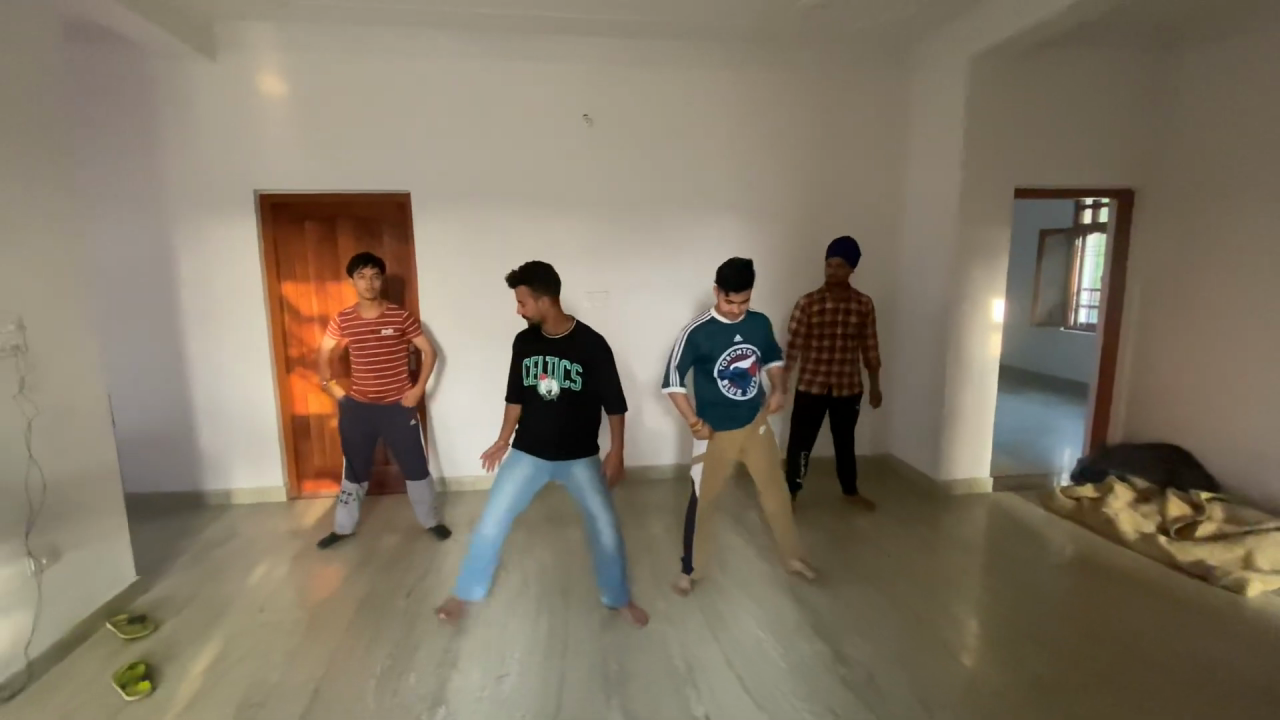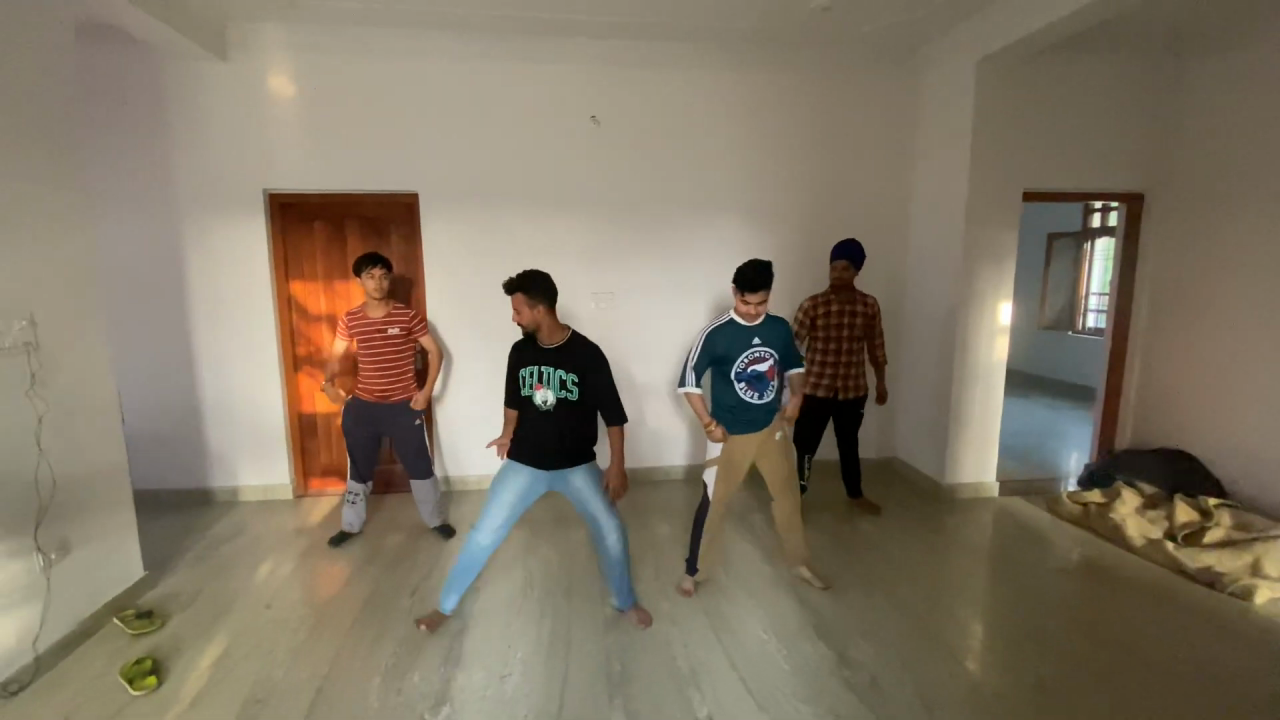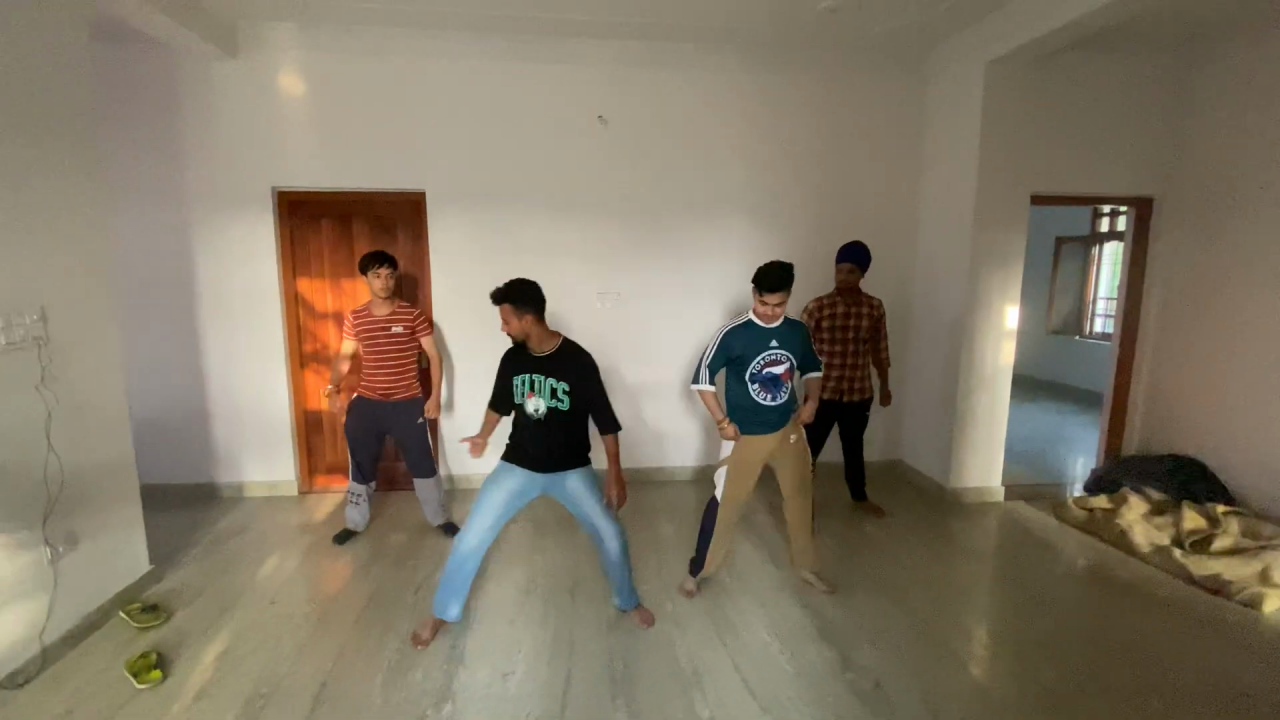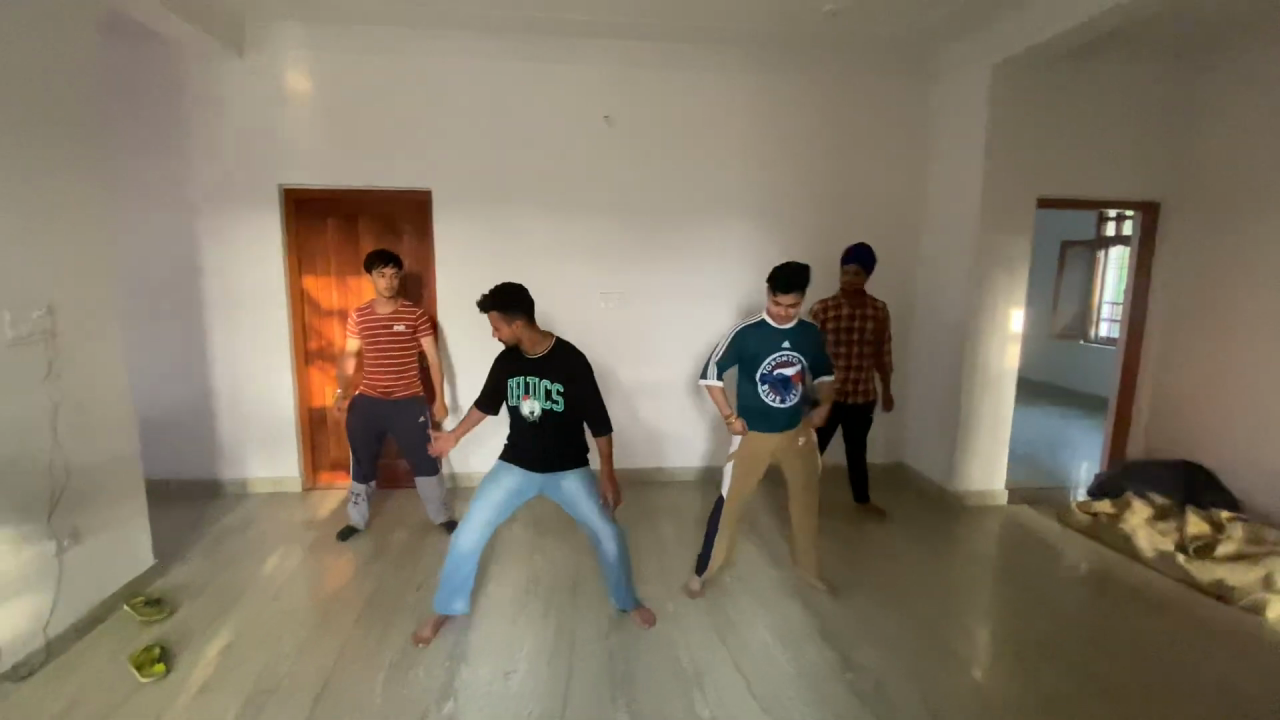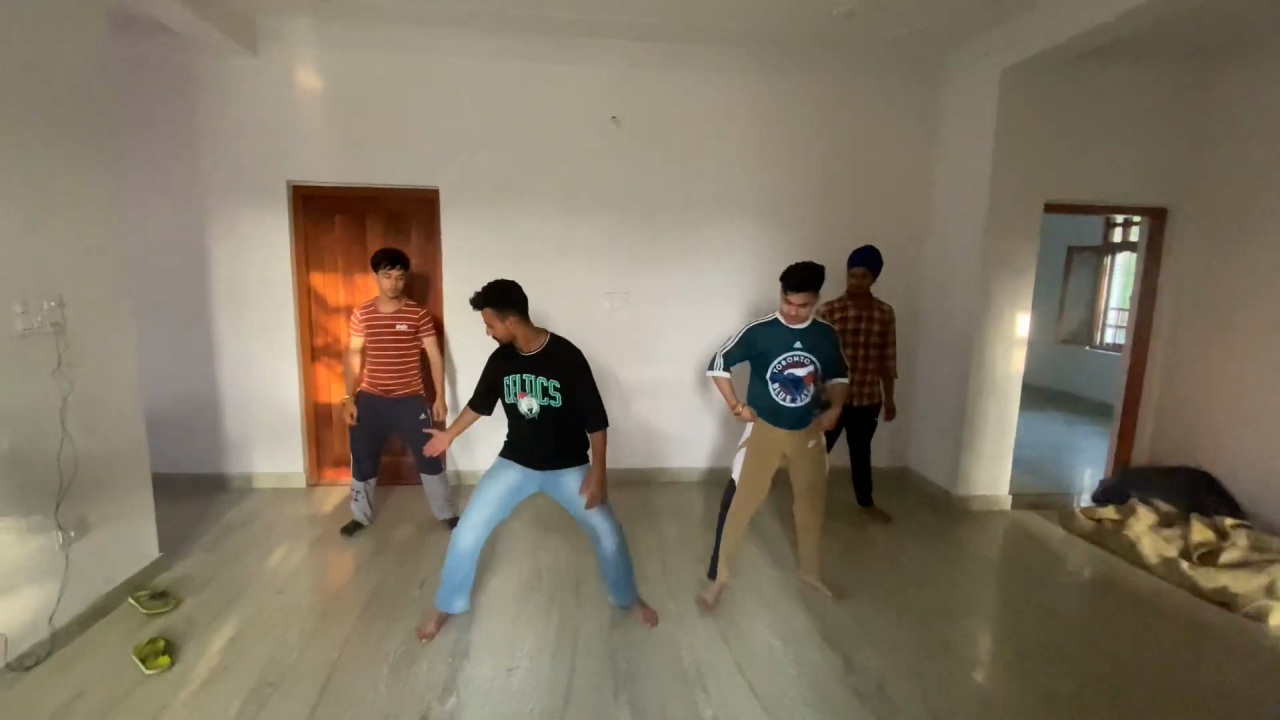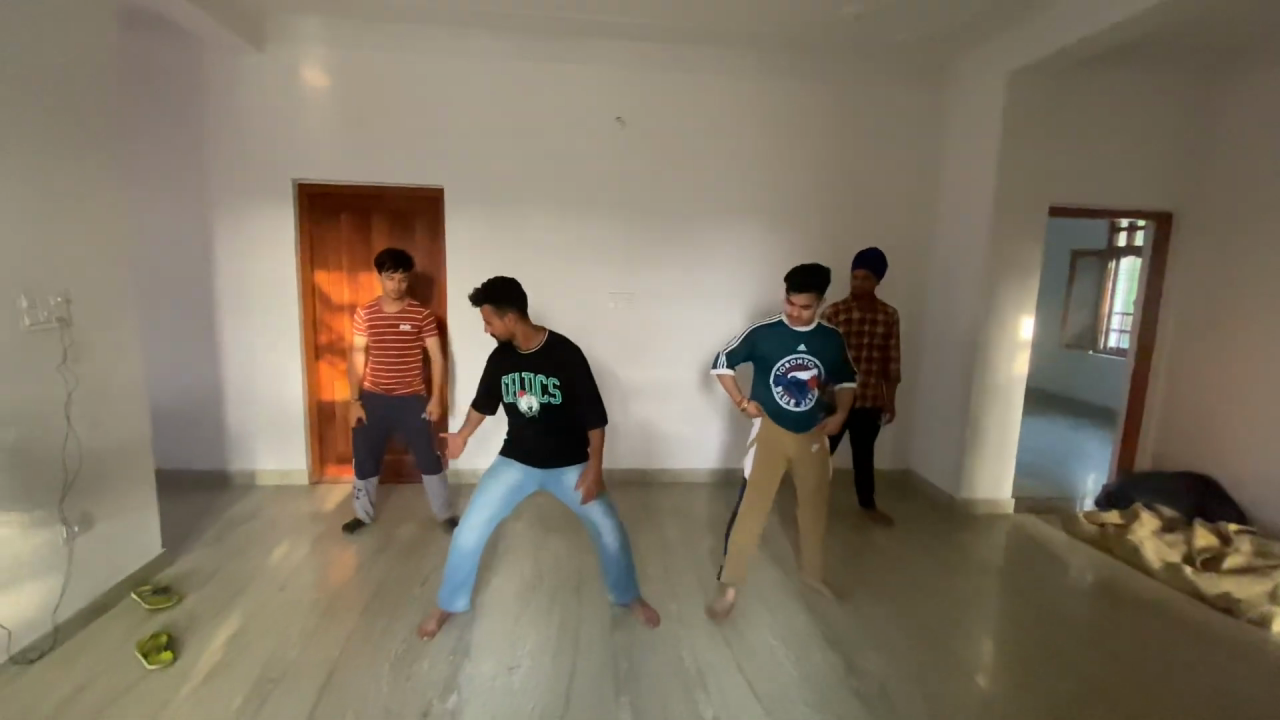
dt=0.1s
person 1, frame 1
left shoulder: (592, 345)
right shoulder: (524, 342)
left elbow: (615, 404)
left wrist: (616, 453)
right wrist: (504, 437)
left hip: (580, 456)
right hip: (528, 452)
left knee: (605, 528)
right knee: (491, 523)
left ankle: (619, 598)
right ankle: (465, 595)
person 1, frame 2
left shoulder: (587, 354)
right shoulder: (521, 351)
left elbow: (613, 414)
left wrist: (617, 465)
right wrist: (507, 433)
left hip: (577, 465)
right hip: (524, 462)
left knee: (611, 531)
right knee: (485, 533)
left ankle: (625, 601)
right ankle: (445, 606)
person 1, frame 3
left shoulder: (577, 361)
right shoulder: (512, 359)
left elbow: (606, 421)
left wrist: (615, 474)
right wrist: (485, 433)
left hip: (570, 469)
right hip: (518, 466)
left knee: (610, 534)
right knee: (472, 536)
left ankle: (628, 602)
right ankle: (443, 613)
person 1, frame 4
left shoulder: (572, 361)
right shoulder: (505, 362)
left elbow: (599, 422)
right elbow: (487, 402)
left wrist: (608, 476)
right wrist: (455, 435)
left hip: (568, 469)
right hip: (516, 465)
left knee: (608, 535)
right knee: (468, 535)
left ankle: (628, 602)
right ankle: (444, 610)
person 1, frame 5
left shoulder: (567, 357)
right shoulder: (500, 360)
left elbow: (595, 419)
right elbow: (480, 402)
left wrist: (598, 473)
right wrist: (450, 433)
left hip: (568, 466)
right hip: (515, 462)
left knee: (607, 533)
right knee: (468, 532)
left ankle: (628, 598)
right ankle: (446, 606)
person 1, frame 6
left shoulder: (566, 354)
right shoulder: (500, 358)
left elbow: (594, 416)
right elbow: (484, 402)
left wrist: (594, 468)
right wrist: (462, 435)
left hip: (568, 464)
right hip: (516, 461)
left knee: (608, 530)
right knee: (469, 531)
left ankle: (629, 597)
right ankle: (448, 605)
person 2, frame 1
left shoulder: (760, 324)
right shoulder: (697, 332)
left elbow: (774, 358)
right elbow: (672, 381)
left wrist: (778, 390)
right wrist: (694, 422)
left hip: (756, 422)
right hip: (716, 430)
left knee: (775, 489)
right knee: (702, 498)
left ankle: (793, 557)
right ankle: (689, 568)
person 2, frame 2
left shoulder: (780, 328)
right shoulder: (715, 333)
left elbow: (794, 365)
right elbow: (688, 380)
left wrist: (796, 397)
right wrist: (708, 423)
left hip: (771, 427)
right hip: (731, 434)
left knee: (788, 496)
right knee: (714, 502)
left ankle: (799, 562)
right ankle: (693, 570)
person 2, frame 3
left shoulder: (799, 331)
right shoulder: (734, 333)
left elbow: (812, 369)
right elbow: (702, 377)
left wrist: (812, 402)
right wrist: (721, 421)
left hip: (788, 430)
right hip: (745, 434)
left knee: (800, 497)
right knee: (725, 503)
left ankle: (806, 566)
right ankle: (697, 571)
person 2, frame 4
left shoulder: (811, 334)
right shoulder: (745, 333)
left elbow: (824, 373)
right elbow: (711, 373)
left wrist: (824, 405)
right wrist: (730, 417)
left hip: (797, 430)
right hip: (753, 433)
left knee: (807, 499)
right knee: (731, 501)
left ankle: (808, 568)
right ankle: (701, 571)
person 2, frame 5
left shoulder: (826, 335)
right shoulder: (758, 331)
left elbow: (838, 375)
right elbow: (718, 365)
left wrist: (834, 408)
right wrist: (736, 405)
left hip: (807, 430)
right hip: (764, 428)
left knee: (811, 501)
right knee: (740, 502)
left ankle: (809, 570)
right ankle: (717, 578)
person 2, frame 6
left shoulder: (831, 338)
right shoulder: (762, 332)
left elbow: (846, 380)
right elbow: (721, 363)
left wrist: (840, 413)
right wrist: (742, 401)
left hip: (812, 434)
right hip: (770, 429)
left knee: (814, 505)
right knee: (751, 504)
left ankle: (812, 573)
right ankle: (730, 586)
person 3, frame 1
left shoulder: (402, 317)
right shoulder: (341, 320)
left elbow: (429, 352)
right elbow: (323, 353)
left wrist: (418, 389)
right wrist: (329, 382)
left hip: (398, 406)
right hip: (358, 407)
left knee: (416, 467)
right knee: (354, 469)
left ankle: (431, 521)
right ankle: (343, 527)
person 3, frame 2
left shoulder: (408, 316)
right shoulder: (349, 320)
left elbow: (435, 352)
right elbow: (335, 356)
left wrist: (427, 391)
right wrist: (329, 382)
left hip: (403, 406)
right hip: (363, 406)
left knee: (420, 467)
right knee: (359, 469)
left ankle: (436, 520)
right ankle: (350, 525)
person 3, frame 3
left shoulder: (413, 315)
right shoulder: (355, 318)
left elbow: (434, 356)
right elbow: (344, 357)
left wrist: (434, 397)
right wrist: (334, 387)
left hip: (407, 404)
right hip: (366, 404)
left knee: (423, 464)
right knee: (361, 467)
left ankle: (440, 518)
right ankle: (355, 523)
person 3, frame 4
left shoulder: (416, 315)
right shoulder: (358, 316)
left elbow: (433, 357)
right elbow: (350, 356)
left wrist: (439, 399)
right wrist: (342, 392)
left hip: (408, 403)
right hip: (367, 402)
left knee: (425, 463)
right knee: (362, 466)
left ankle: (442, 516)
right ankle: (357, 520)
person 3, frame 5
left shoulder: (419, 315)
right shoulder: (361, 314)
left elbow: (435, 357)
right elbow: (353, 357)
left wrist: (440, 398)
right wrist: (349, 397)
left hip: (410, 401)
right hip: (369, 401)
left knee: (428, 459)
right knee: (362, 462)
left ankle: (446, 513)
right ankle: (361, 516)
person 3, frame 6
left shoulder: (422, 314)
right shoulder: (365, 313)
left elbow: (437, 357)
right elbow: (357, 357)
left wrist: (436, 398)
right wrist: (355, 399)
left hip: (412, 400)
right hip: (373, 399)
left knee: (429, 459)
right knee: (364, 461)
left ankle: (446, 514)
right ankle: (363, 514)
person 4, frame 1
left shoulder: (864, 304)
right shoulder: (808, 302)
left elbow: (870, 348)
right elbow: (792, 345)
left wrist: (875, 386)
left hip: (849, 387)
right hip: (811, 386)
left knee: (845, 441)
right knee: (800, 442)
left ankle: (851, 491)
right ankle: (790, 493)
person 4, frame 2
left shoulder: (869, 305)
right shoulder: (813, 304)
left elbow: (876, 347)
right elbow: (792, 343)
left wrist: (881, 383)
left hip: (854, 390)
right hip: (817, 389)
left knee: (849, 444)
right knee: (804, 445)
left ankle: (856, 494)
person 4, frame 3
left shoulder: (875, 308)
right shoulder: (818, 306)
left elbow: (880, 349)
left wrist: (884, 385)
left hip: (859, 392)
right hip: (823, 392)
left knee: (854, 447)
right knee: (809, 447)
left ankle: (860, 497)
person 4, frame 4
left shoulder: (879, 310)
right shoulder: (823, 308)
left elbow: (883, 353)
left wrist: (886, 389)
left hip: (863, 394)
left knee: (857, 449)
left ankle: (862, 499)
person 4, frame 5
left shoulder: (885, 313)
right shoulder: (829, 310)
left elbow: (888, 358)
left wrist: (889, 397)
left hip: (868, 398)
left knee: (861, 452)
left ankle: (866, 502)
person 4, frame 6
left shoulder: (889, 315)
right shoulder: (833, 312)
left elbow: (892, 361)
left wrist: (890, 400)
left hip: (871, 400)
left knee: (864, 454)
left ankle: (868, 505)
